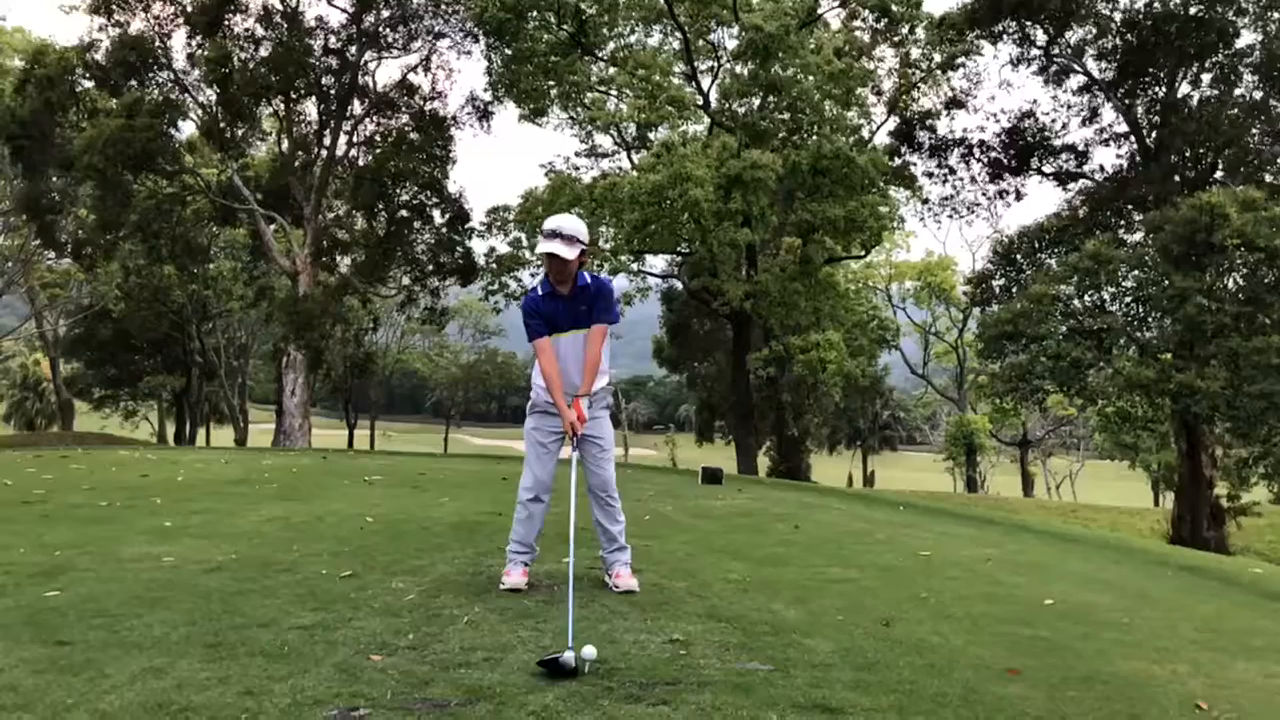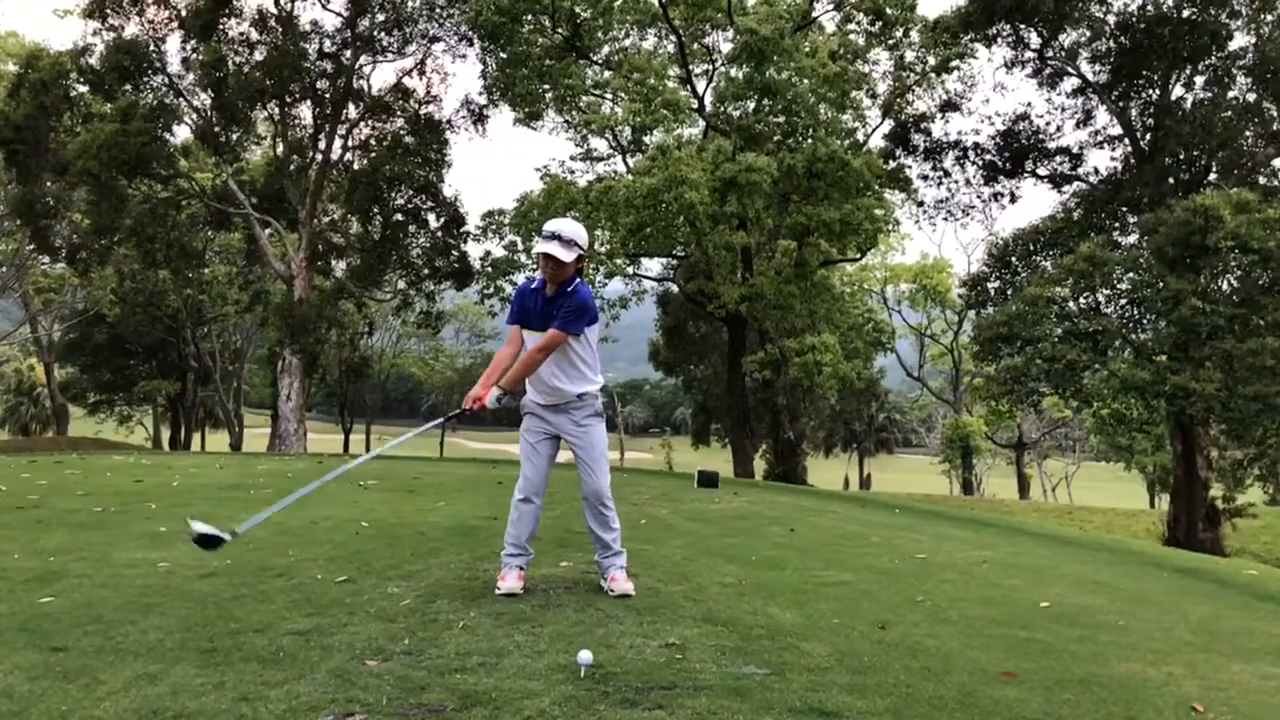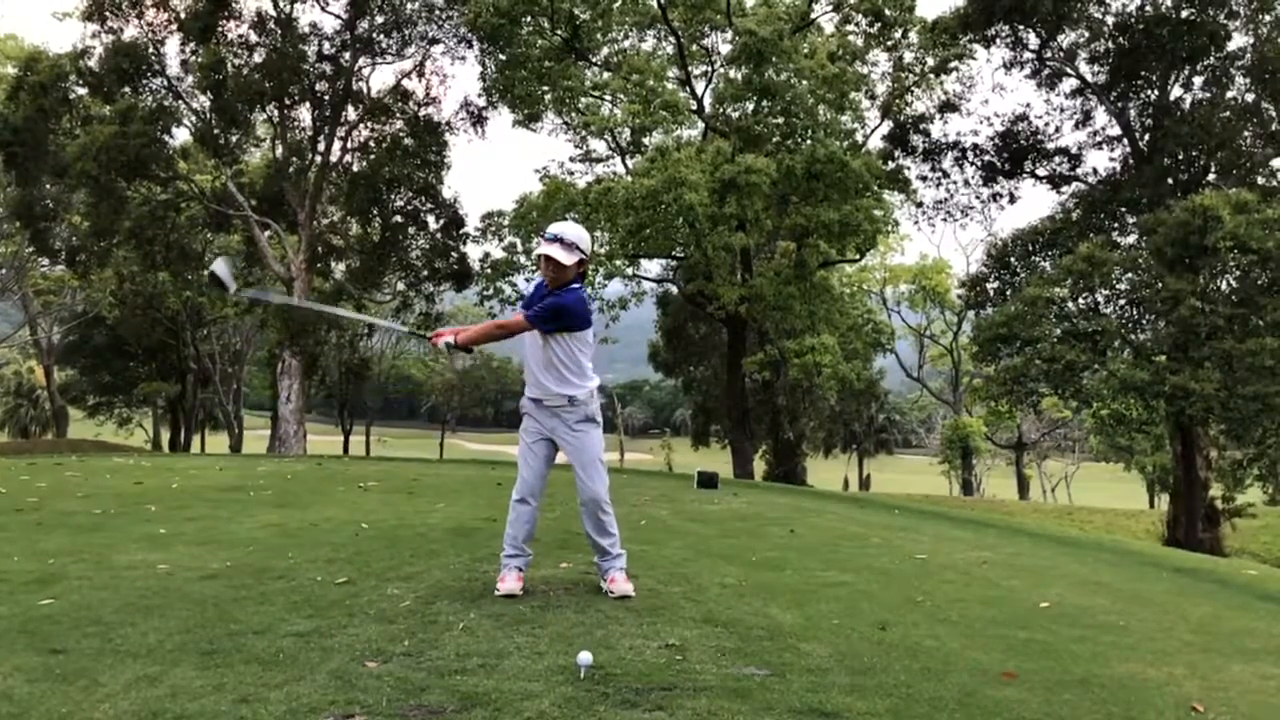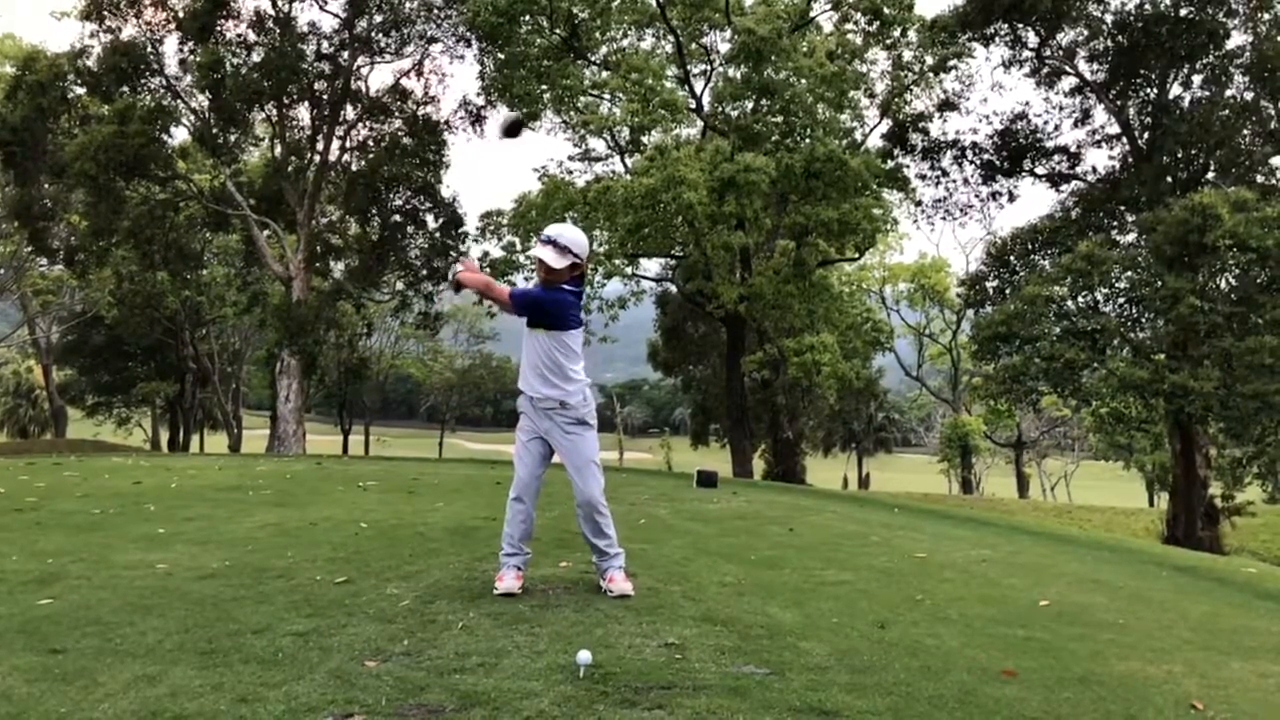
dt=1s
person 1, frame 1
left shoulder: (600, 289)
right shoulder: (534, 301)
left elbow: (594, 347)
right elbow: (546, 358)
left wrist: (582, 399)
right wrist: (564, 409)
left hip: (593, 401)
right hip: (547, 404)
left knee: (603, 484)
right knee: (534, 485)
left ankle: (617, 562)
right ankle: (518, 561)
person 1, frame 2
left shoulder: (580, 299)
right shoulder: (525, 292)
left elbow: (541, 351)
right elbow: (512, 346)
left wrist: (499, 391)
right wrist: (482, 384)
left hip: (582, 407)
right hip: (539, 407)
left knee: (597, 489)
right knee: (528, 488)
left ankle: (613, 566)
right ankle: (514, 564)
person 1, frame 3
left shoulder: (570, 302)
right shoulder: (543, 288)
left elbow: (506, 329)
right elbow: (507, 324)
left wrist: (456, 340)
right wrist: (460, 331)
left hip: (576, 410)
right hip: (537, 408)
left knee: (594, 492)
right knee: (526, 489)
left ankle: (612, 567)
right ankle: (513, 565)
person 1, frame 4
left shoulder: (556, 300)
right shoulder: (547, 289)
left elbow: (496, 292)
left wrist: (464, 274)
right wrist: (474, 275)
left hip: (570, 411)
right hip: (534, 407)
left knee: (589, 493)
right knee: (523, 488)
left ankle: (611, 566)
right ankle: (512, 565)
